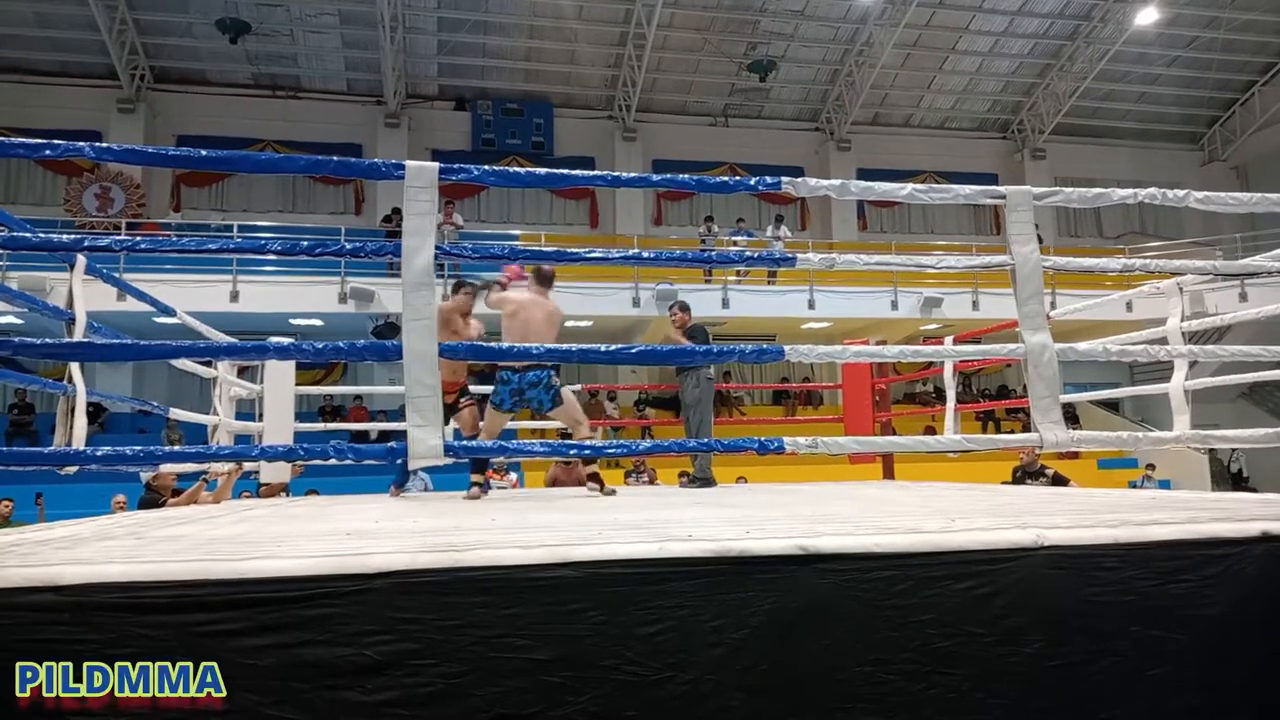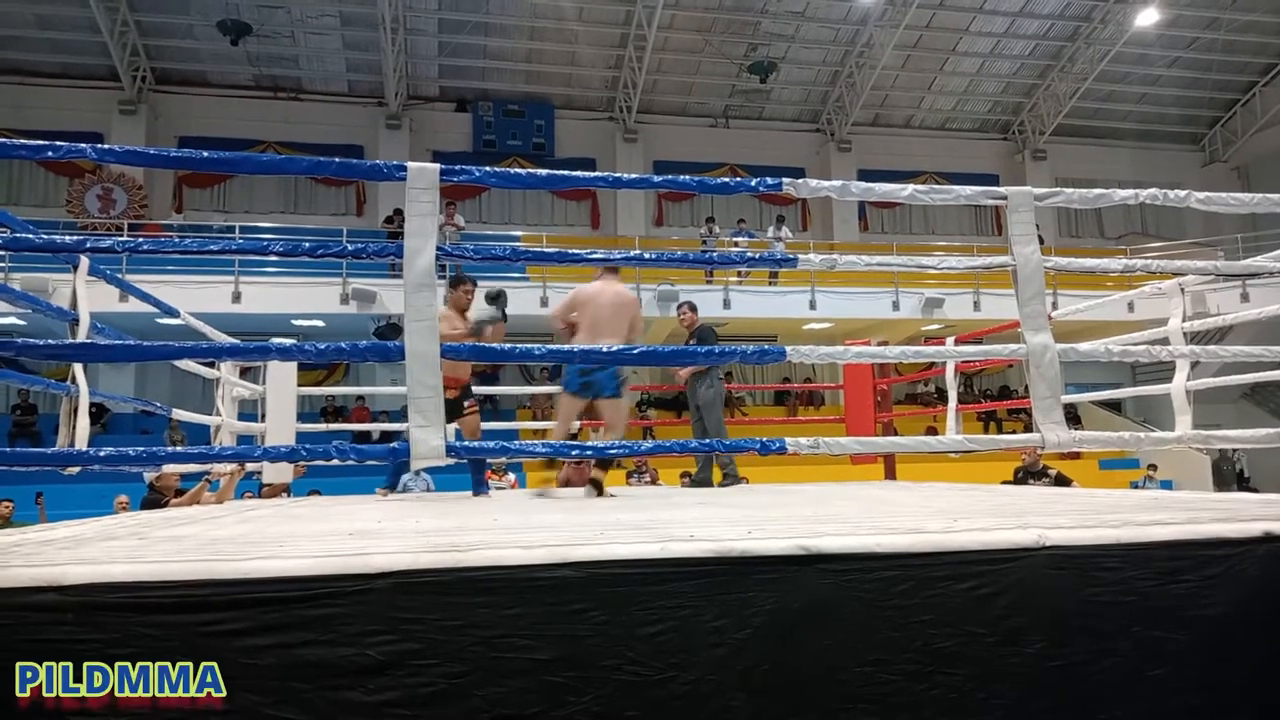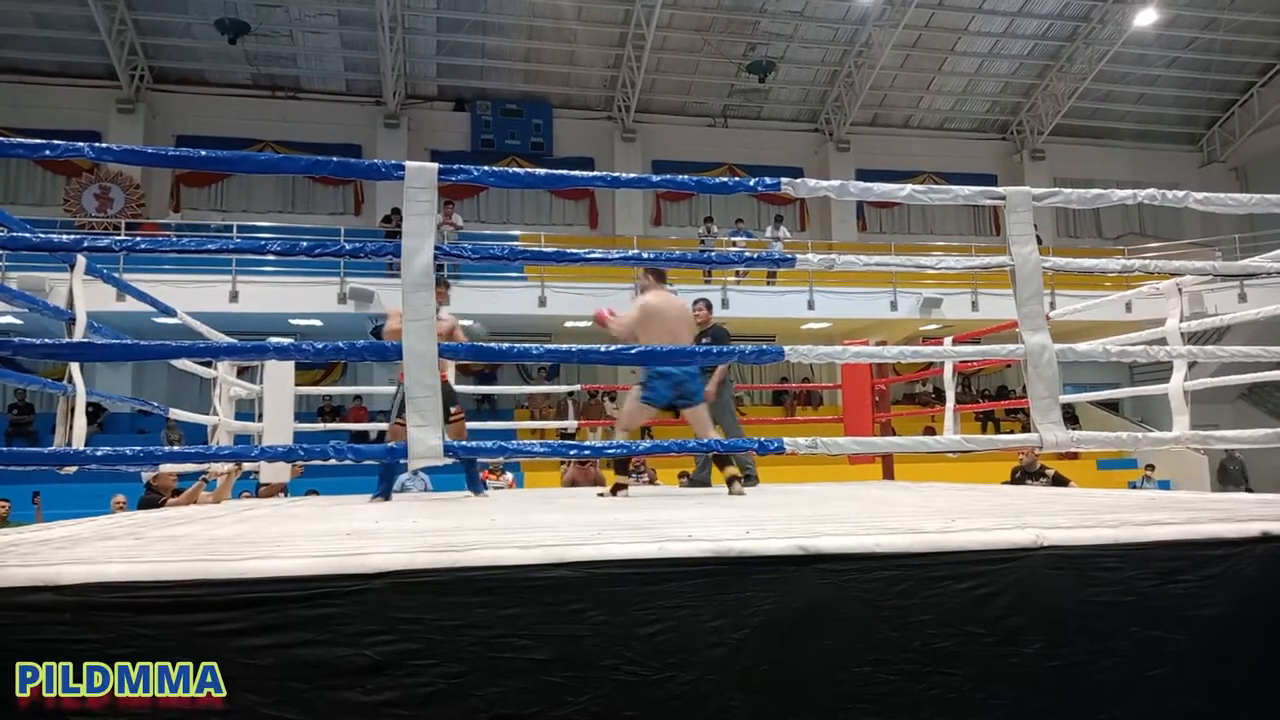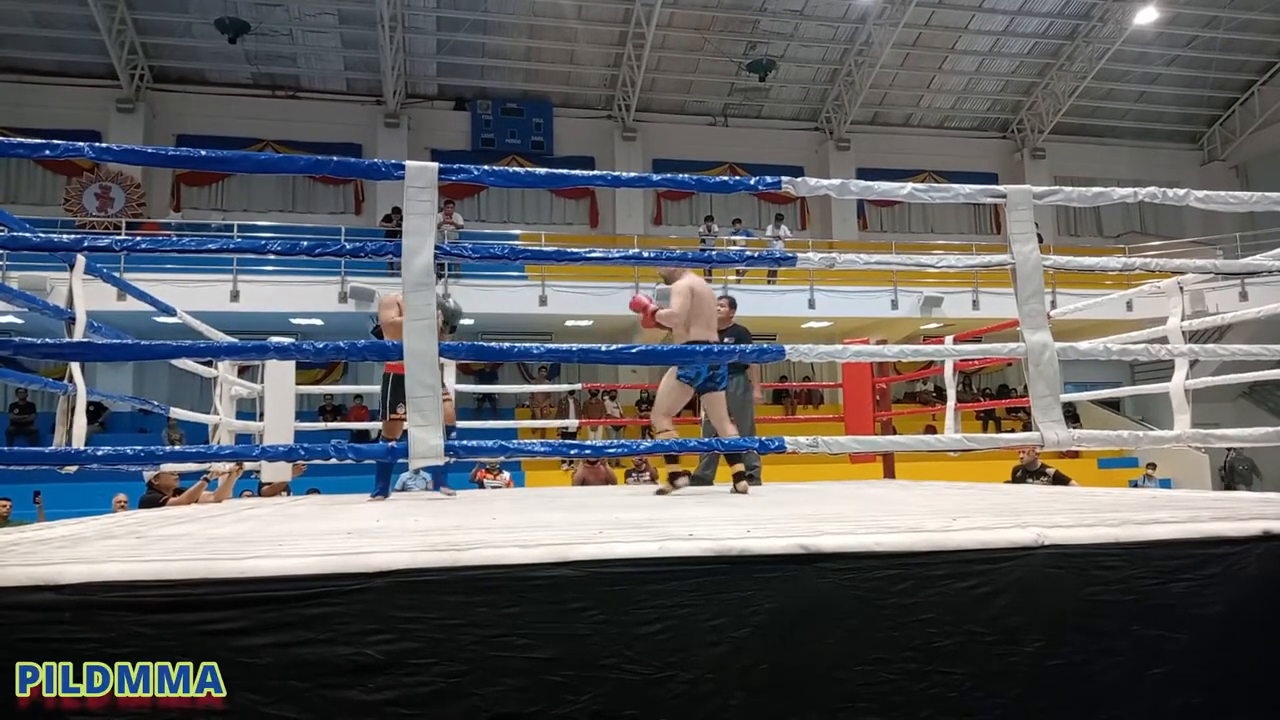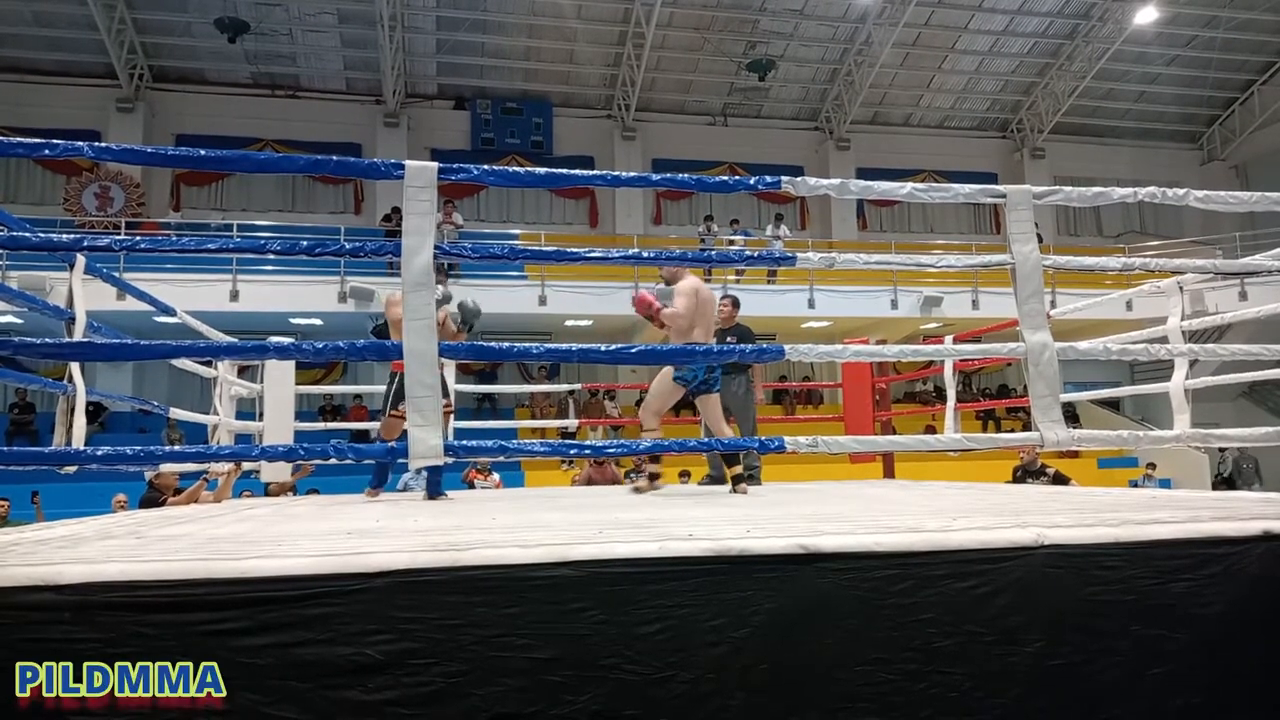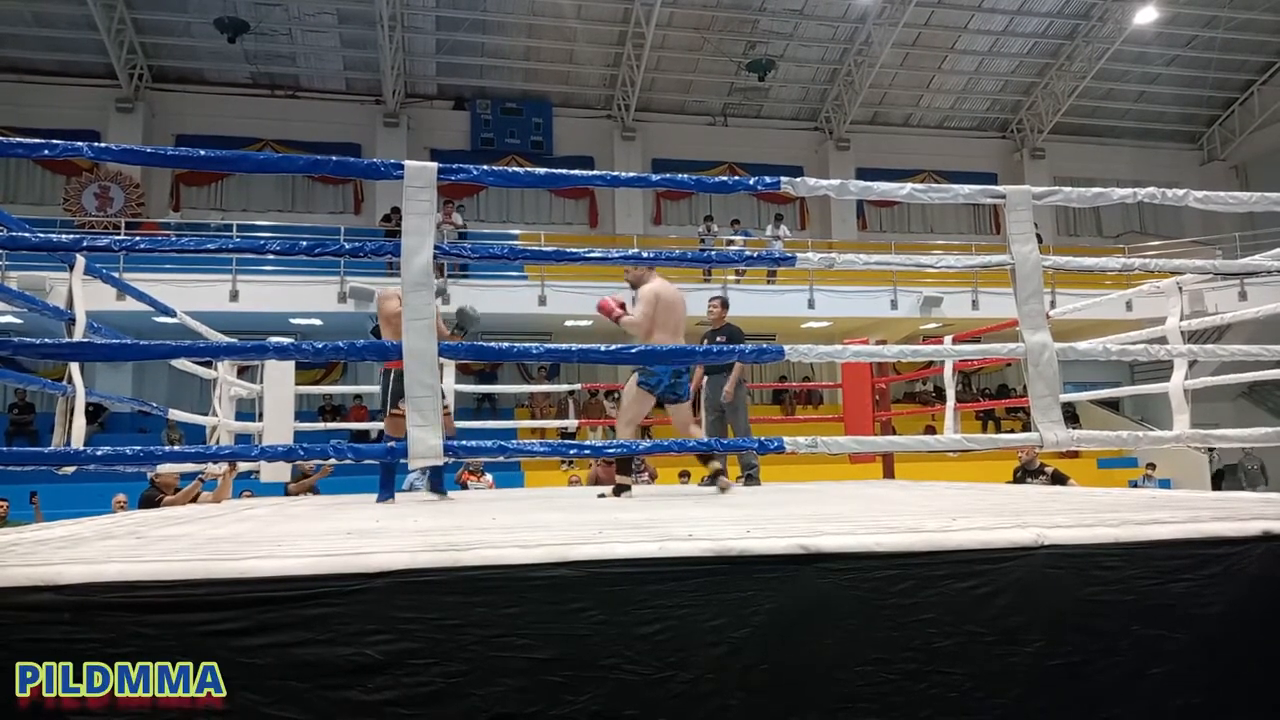
dt=0.3s
person 1, frame 1
left shoulder: (515, 299)
right shoulder: (555, 313)
left elbow: (490, 300)
left wrist: (502, 284)
left hip: (509, 378)
right hip: (541, 378)
left knee: (488, 434)
right knee: (580, 424)
left ankle: (476, 485)
right ankle: (594, 479)
person 1, frame 2
left shoulder: (582, 291)
right shoulder: (630, 298)
left elbow: (556, 320)
right elbow: (633, 337)
left hip: (579, 361)
right hip: (608, 365)
left knee: (562, 425)
right knee: (614, 428)
right ankle: (596, 481)
person 1, frame 3
left shoulder: (645, 302)
right shoulder: (682, 306)
left elbow: (622, 330)
left wrist: (607, 320)
left hip: (661, 375)
right hip: (688, 373)
left knee: (623, 427)
right knee: (707, 431)
left ankle: (620, 484)
right ankle: (734, 480)
person 1, frame 4
left shoulder: (681, 285)
right shoulder: (703, 286)
left elbow: (675, 316)
left wrist: (650, 309)
right wrist: (658, 318)
left knee: (660, 415)
right knee: (722, 421)
left ankle: (675, 475)
right ankle: (740, 478)
person 1, frame 5
left shoulder: (686, 286)
right shoulder: (702, 289)
left elbow: (680, 318)
left wrist: (655, 307)
right wrist: (655, 316)
right hip: (707, 361)
left knee: (649, 412)
right knee: (718, 423)
left ankle: (653, 474)
right ankle: (739, 480)
person 1, frame 6
left shoulder: (648, 290)
right shoulder: (673, 292)
left elbow: (639, 326)
left wrist: (615, 314)
right wrist: (623, 314)
left hip: (656, 363)
right hip: (679, 364)
left knee: (625, 424)
right knee: (687, 426)
left ankle: (622, 486)
right ankle: (719, 473)
person 2, frame 1
left shoulder: (475, 324)
right shoulder: (445, 311)
right elbow: (452, 308)
left hip: (459, 387)
left knee: (472, 428)
left ankle: (478, 481)
right ankle: (399, 482)
person 2, frame 2
left shoulder: (474, 318)
right shoulder: (441, 314)
left elbow: (494, 343)
right elbow: (443, 337)
left wrist: (500, 316)
right wrist: (470, 332)
left hip: (462, 386)
left knee: (473, 433)
left ankle: (480, 487)
person 2, frame 3
left shoulder: (449, 321)
right shoulder: (402, 314)
right elbow: (388, 335)
left hip: (439, 384)
left knee: (459, 435)
right knee: (395, 438)
left ankle: (476, 485)
right ankle: (383, 490)
person 2, frame 4
left shoulder: (433, 308)
right shoulder: (392, 301)
left elbow: (440, 342)
right elbow: (391, 327)
left wrist: (449, 326)
right hip: (397, 375)
left knee: (448, 418)
right knee: (391, 432)
left ankle: (440, 480)
right ankle: (381, 489)
person 2, frame 5
left shoulder: (441, 309)
right shoulder: (398, 299)
left elbow: (454, 341)
right elbow: (399, 324)
left wrist: (466, 325)
right hip: (404, 372)
left knee: (440, 430)
right knee: (389, 430)
left ankle: (434, 489)
right ankle: (377, 482)
person 2, frame 6
right shoulder: (390, 295)
left elbow: (445, 340)
right elbow: (393, 317)
left wrist: (460, 329)
right hip: (397, 371)
left knee: (446, 430)
right knee: (395, 429)
left ankle: (436, 483)
right ankle: (385, 493)
person 3, frame 1
left shoulder: (697, 330)
right shoulder: (685, 336)
left wrist: (677, 339)
left hip: (698, 380)
right hip: (686, 383)
left knee: (700, 429)
right knee: (692, 431)
left ankle: (703, 475)
right ankle: (699, 475)
person 3, frame 2
left shoulder: (706, 332)
right shoulder: (689, 339)
left wrist: (688, 370)
right wrist: (681, 371)
left hip: (708, 382)
right hip: (694, 385)
left knee: (715, 429)
right knee: (699, 432)
left ankle: (730, 472)
right ankle: (703, 476)
person 3, frame 3
left shoulder: (719, 332)
right shoulder: (697, 338)
left elbow: (726, 360)
left wrist: (713, 384)
left hip: (719, 386)
right hip: (701, 387)
left knee: (731, 430)
left ankle: (750, 472)
right ankle: (701, 476)
person 3, frame 4
left shoulder: (740, 332)
left elbow: (752, 361)
left wrist: (756, 388)
left hip: (737, 383)
left knee: (746, 431)
right knee: (710, 431)
left ankle: (753, 473)
right ankle: (704, 475)
person 3, frame 5
left shoulder: (743, 332)
right shoulder: (714, 334)
left elbow: (755, 361)
left wrist: (758, 389)
left hip: (739, 383)
right hip: (717, 384)
left knee: (747, 430)
right knee: (712, 429)
left ankle: (753, 473)
right ankle: (717, 474)
person 3, frame 6
left shoulder: (733, 331)
right shoulder: (706, 337)
left elbow: (741, 359)
right elbow: (701, 366)
left wrist: (731, 384)
right wrist: (691, 390)
left hip: (729, 383)
right hip: (710, 385)
left knee: (741, 430)
right knee: (714, 433)
left ankle: (751, 473)
